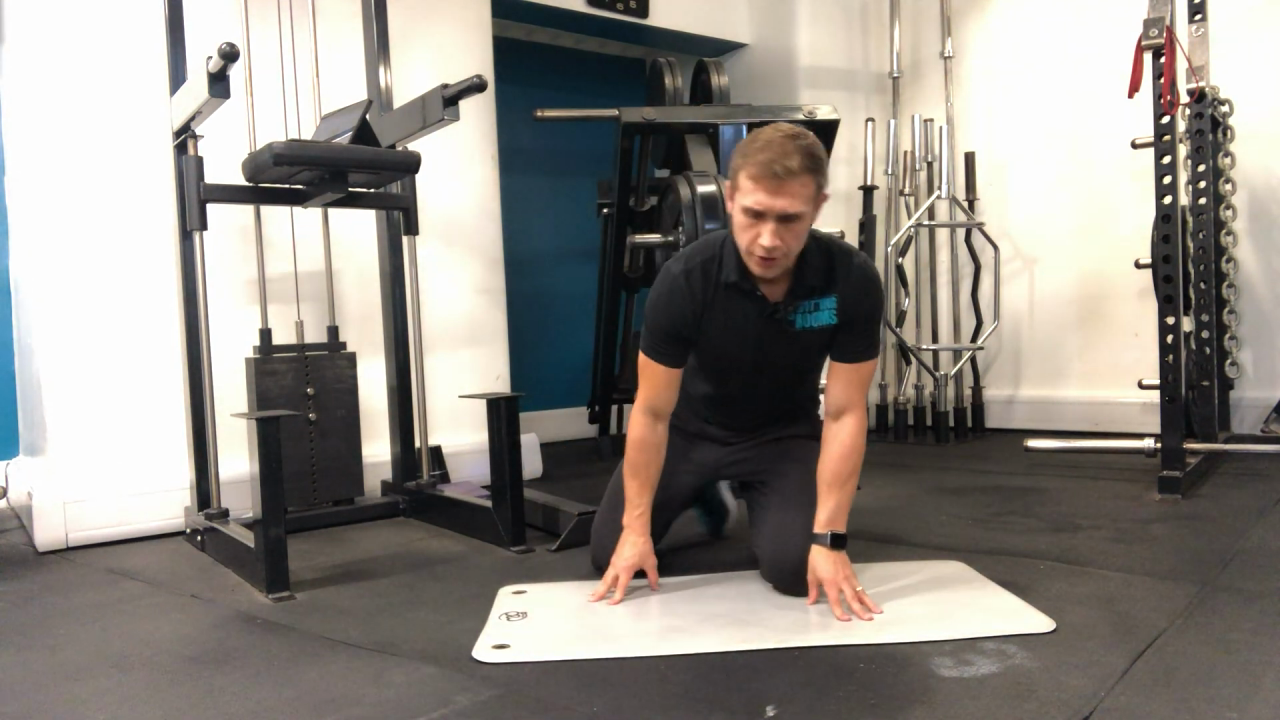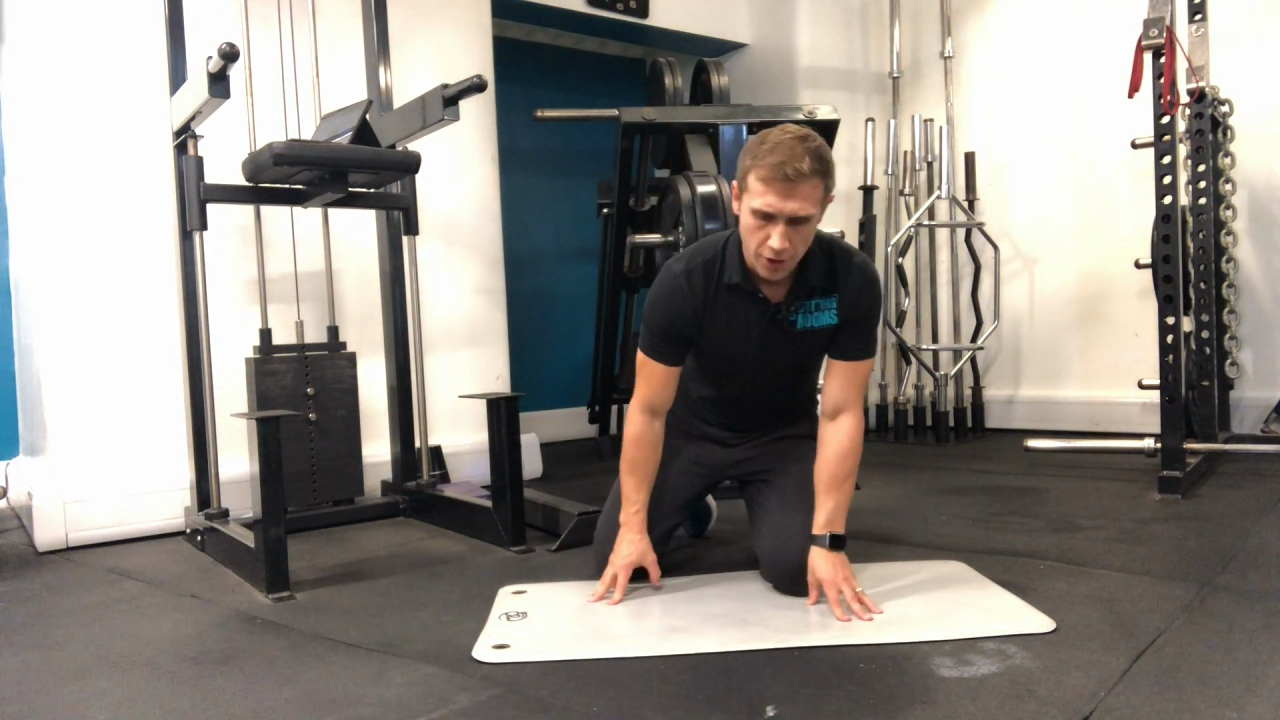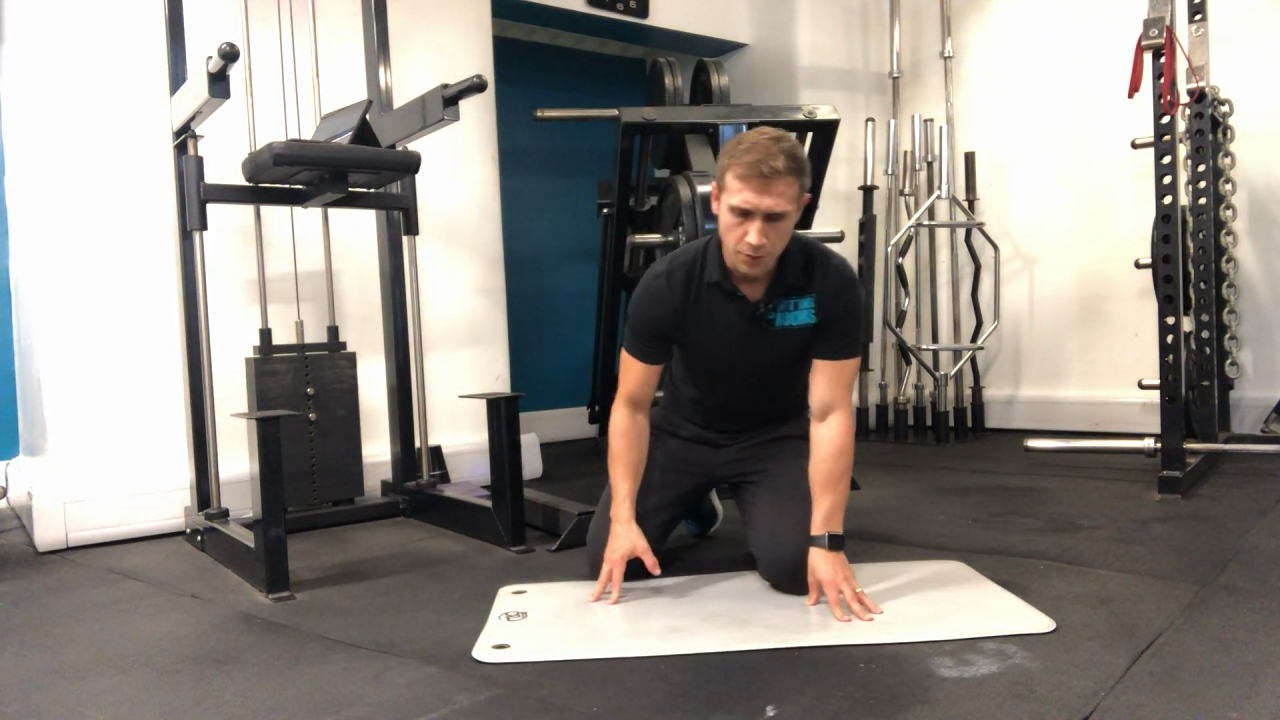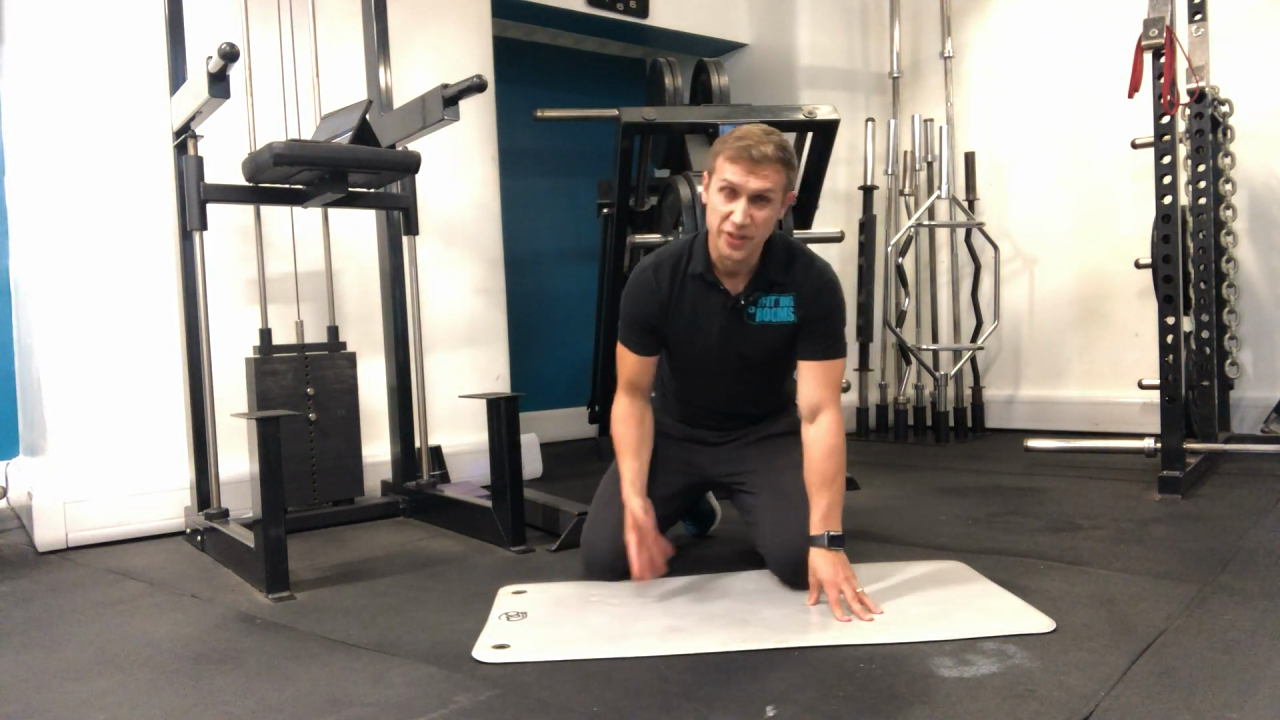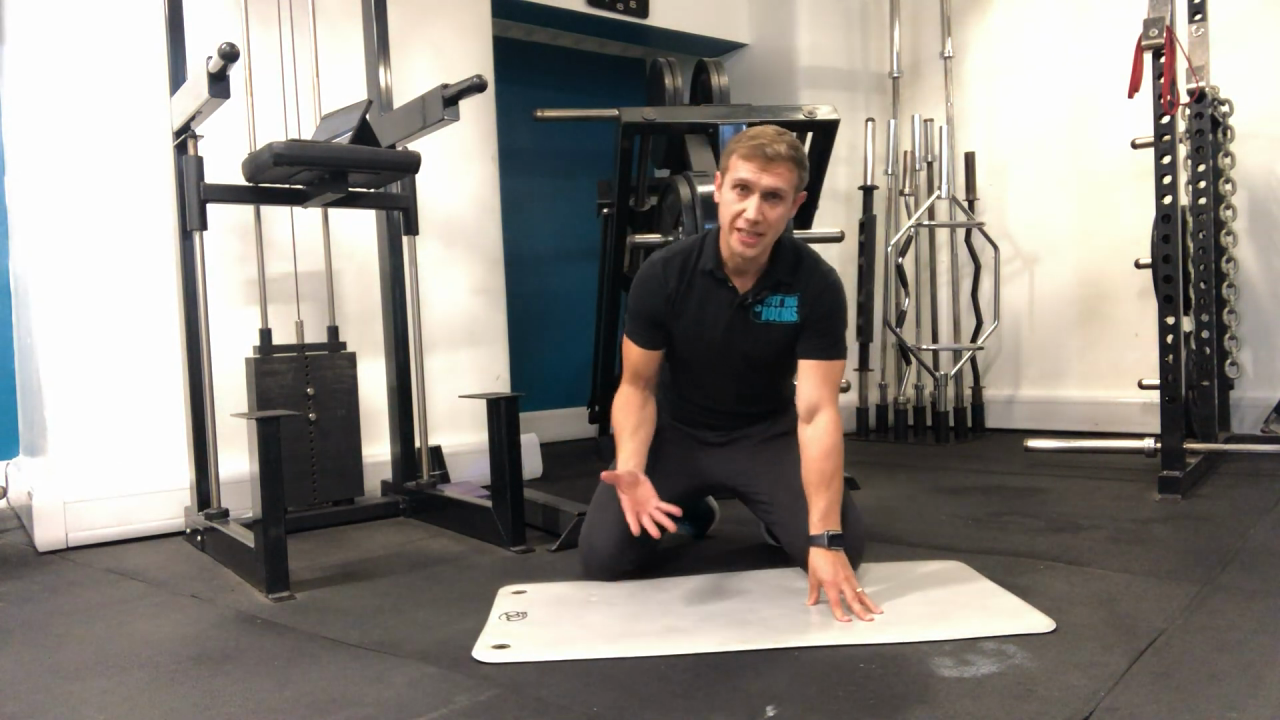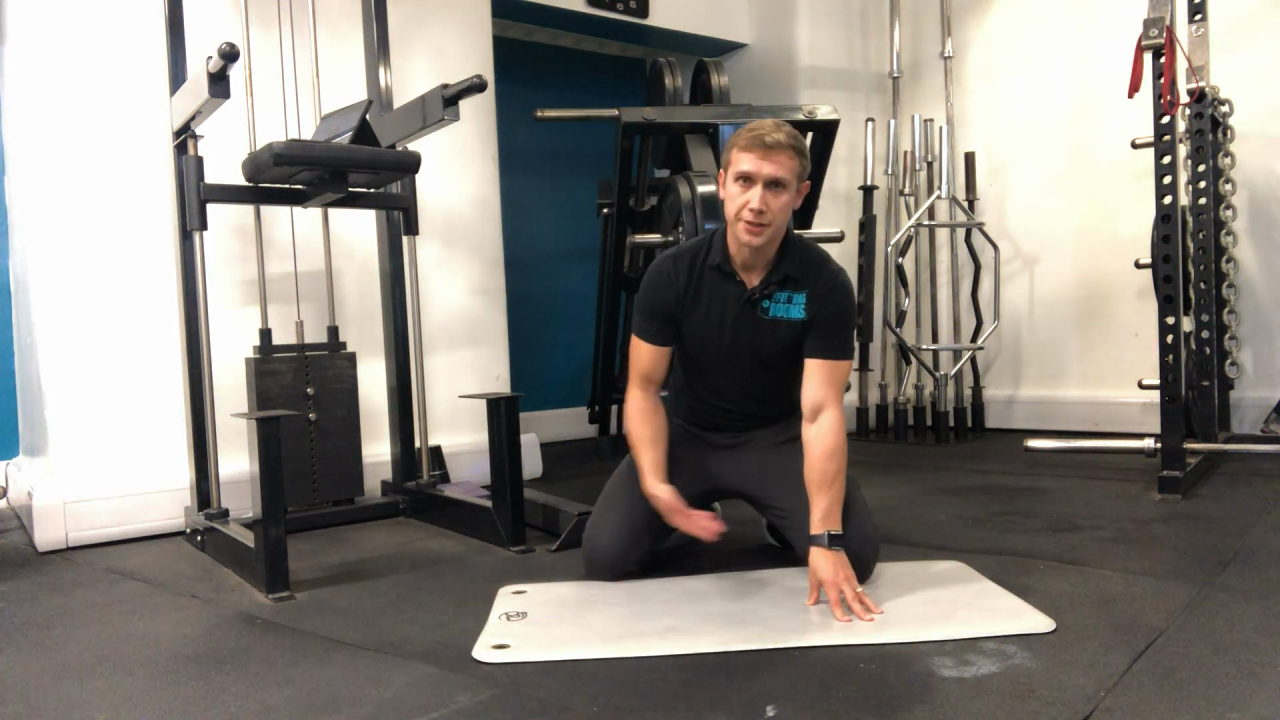
dt=0.2s
person 1, frame 1
left shoulder: (854, 280)
right shoulder: (684, 280)
left elbow: (844, 415)
right elbow: (652, 414)
left wrist: (828, 539)
right wrist: (635, 529)
left hip: (785, 433)
right hip: (692, 429)
left knee: (792, 568)
right knee: (611, 555)
left ankle: (754, 501)
right ankle: (707, 493)
person 1, frame 2
left shoulder: (853, 281)
right shoulder: (684, 281)
left elbow: (841, 414)
right elbow: (649, 411)
left wrist: (827, 541)
right wrist: (632, 526)
left hip: (785, 433)
right hip: (692, 431)
left knee: (794, 570)
right knee: (617, 560)
left ankle: (756, 503)
right ankle: (694, 503)
person 1, frame 3
left shoulder: (832, 282)
right shoulder: (667, 283)
left elbow: (830, 414)
right elbow: (632, 406)
left wrist: (826, 540)
right wrist: (622, 518)
left hip: (775, 437)
right hip: (683, 434)
left knee: (791, 567)
right knee: (611, 558)
left ankle: (751, 506)
right ankle: (696, 502)
person 1, frame 4
left shoulder: (812, 282)
right shoulder: (654, 278)
left elbow: (819, 412)
right elbow: (632, 396)
left wrist: (825, 539)
right wrist: (635, 495)
left hip: (765, 434)
right hip: (677, 433)
left knee: (799, 559)
right knee: (605, 557)
left ankle: (753, 507)
right ankle: (692, 504)
person 1, frame 5
left shoulder: (817, 285)
right shoulder: (663, 274)
left elbow: (816, 412)
right elbow: (637, 385)
left wrist: (824, 537)
right wrist: (630, 468)
left hip: (766, 434)
right hip: (679, 432)
left knee: (844, 552)
right knee: (603, 557)
left ankle: (768, 512)
right ankle: (691, 507)
person 1, frame 6
left shoulder: (826, 284)
right shoulder: (672, 272)
left elbow: (821, 412)
right elbow: (642, 389)
left wrist: (825, 538)
right wrist: (655, 483)
left hip: (776, 437)
right hip: (689, 435)
left knee: (855, 555)
right knee: (606, 556)
left ankle: (775, 516)
right ankle: (691, 508)
